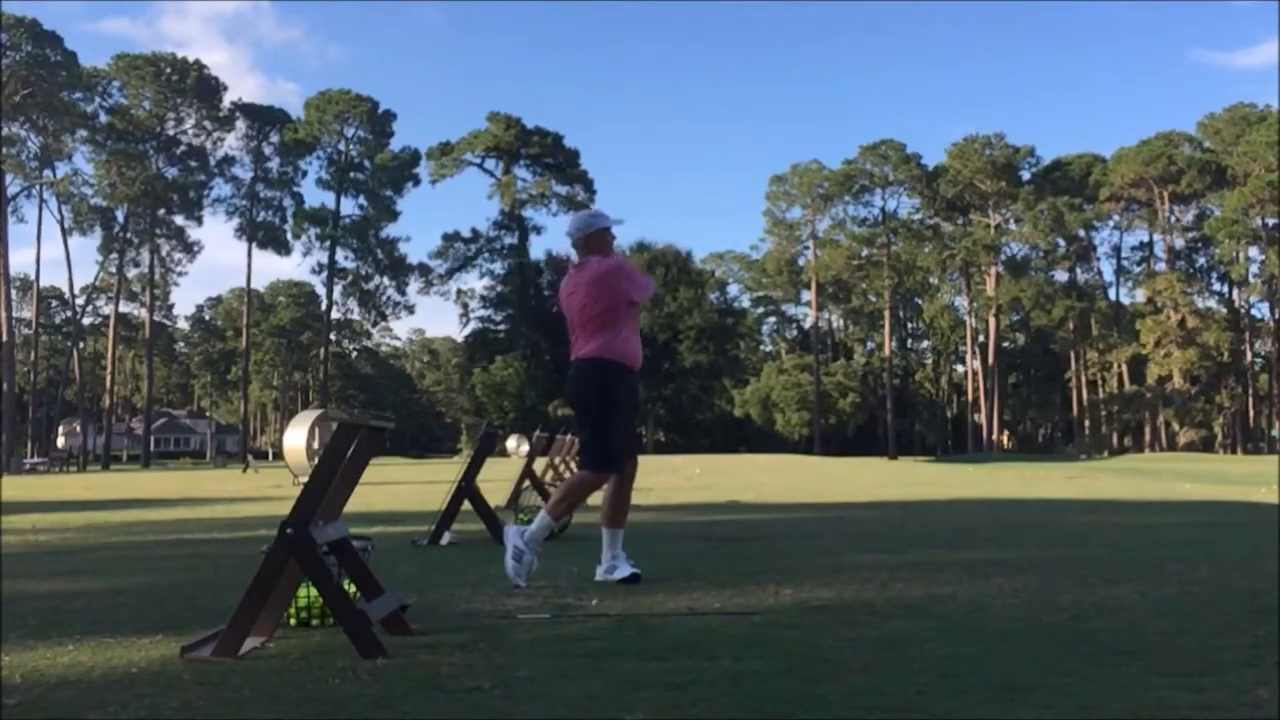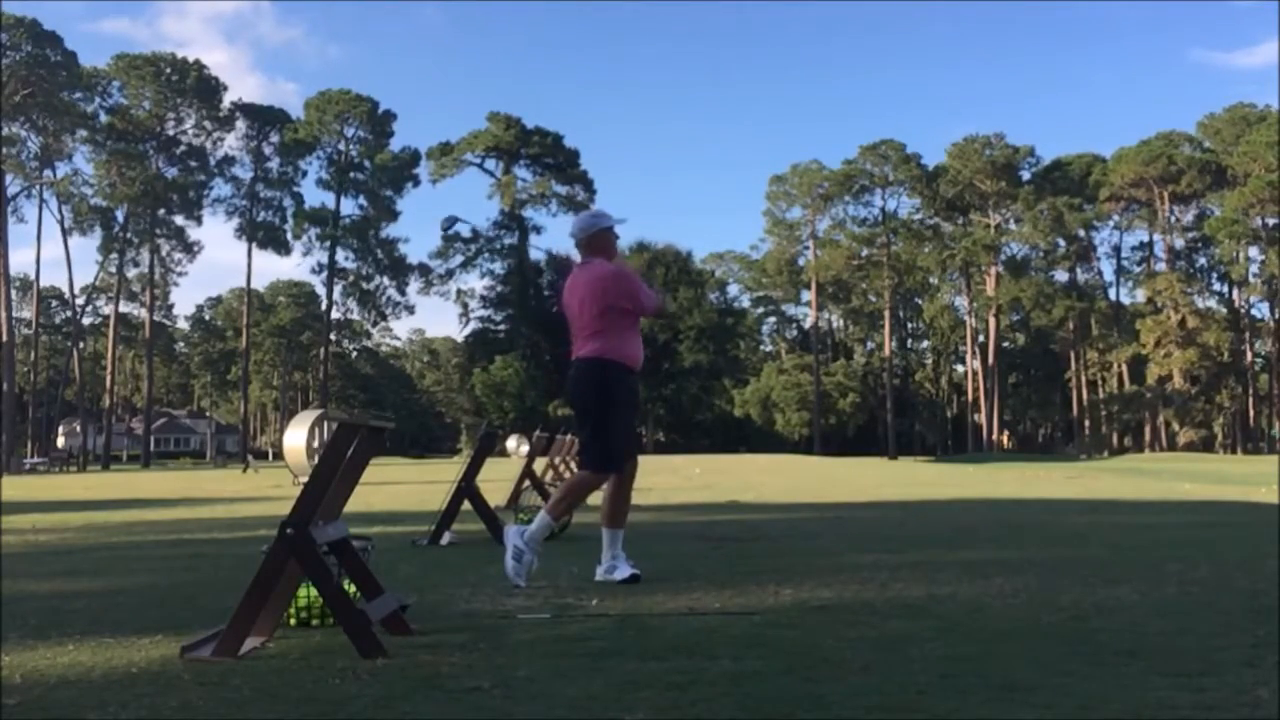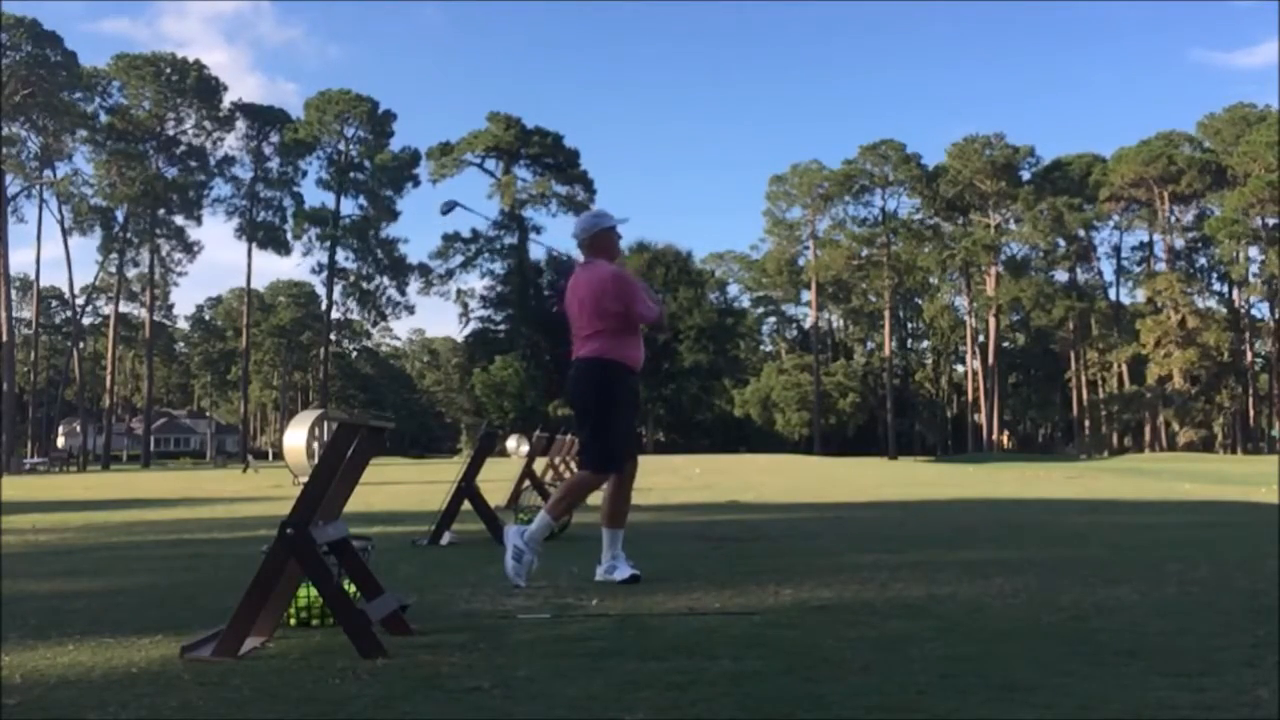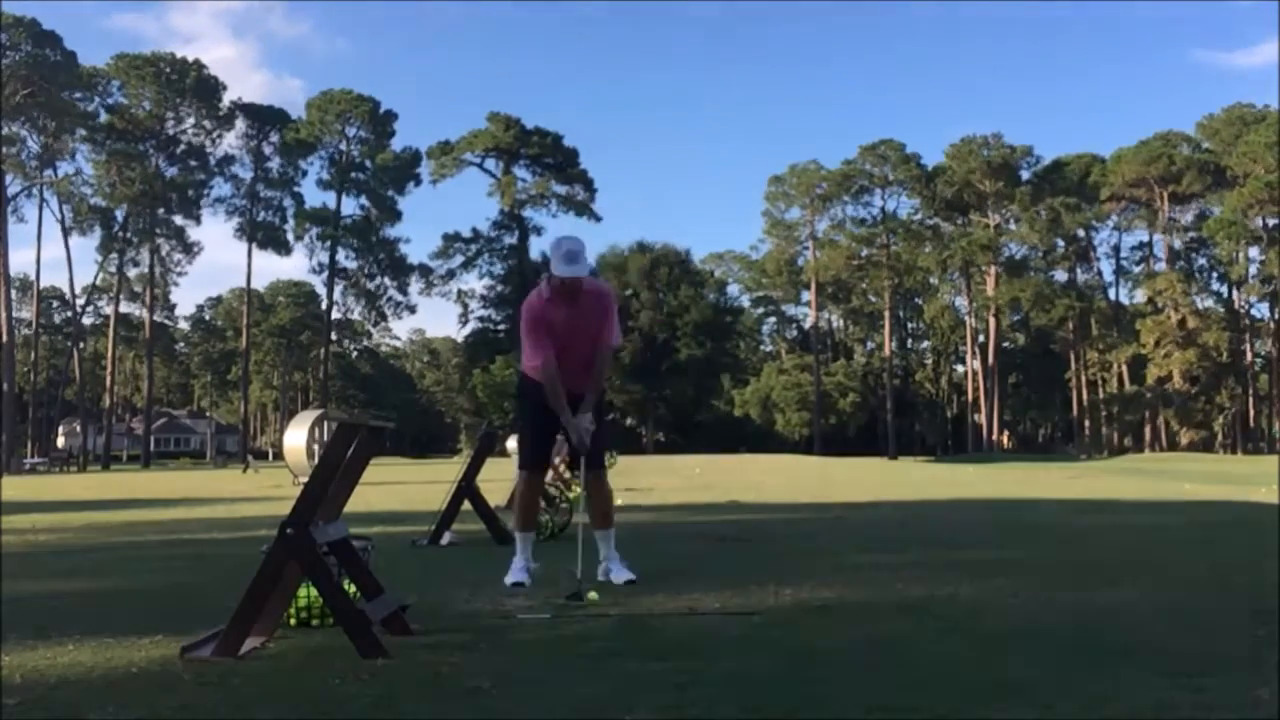
dt=0.1s
person 1, frame 1
left shoulder: (570, 281)
right shoulder: (613, 270)
right elbow: (650, 291)
left hip: (593, 375)
right hip: (604, 377)
left knee: (624, 467)
right knee: (597, 469)
left ankle: (612, 559)
right ankle: (528, 538)
person 1, frame 2
left shoulder: (575, 281)
right shoulder: (614, 274)
right elbow: (657, 308)
right wrist: (640, 293)
left hip: (593, 375)
right hip: (604, 377)
left knee: (624, 467)
right knee: (597, 469)
left ankle: (611, 559)
right ankle: (528, 537)
person 1, frame 3
left shoulder: (577, 280)
right shoulder: (616, 278)
right elbow: (655, 318)
right wrist: (650, 297)
left hip: (607, 381)
right hip: (600, 378)
left knee: (623, 468)
right knee: (595, 471)
left ankle: (612, 561)
right ankle: (527, 538)
person 1, frame 4
left shoulder: (601, 295)
right shoulder: (535, 305)
left elbow: (604, 354)
right elbow: (546, 367)
left wrist: (587, 411)
right wrist: (567, 418)
left hip: (585, 392)
right hip: (540, 391)
left knee: (596, 475)
right knee: (531, 474)
left ankle: (609, 560)
right ankle: (522, 559)
